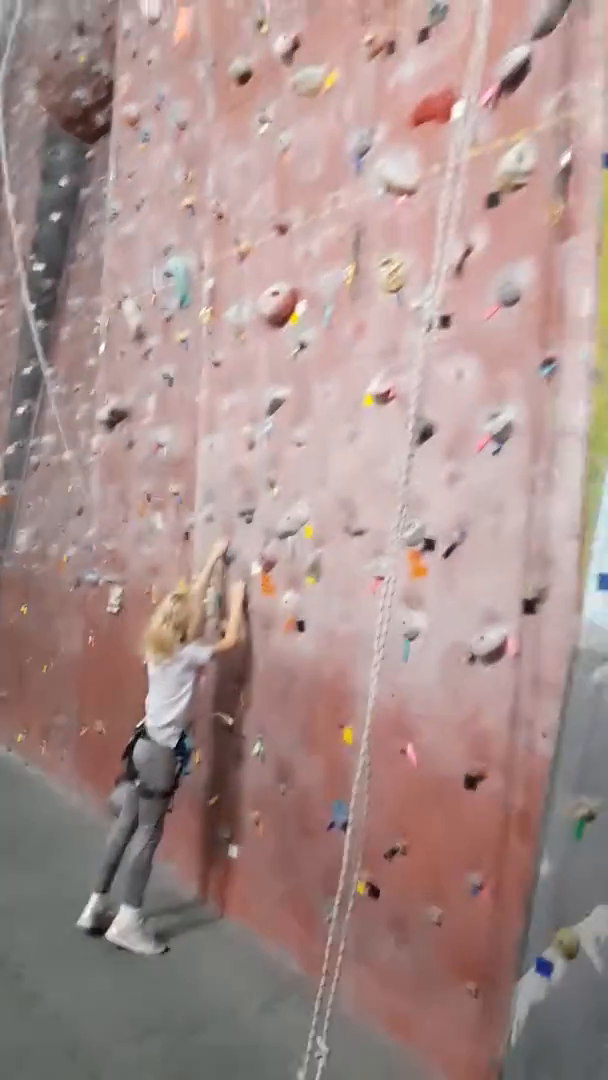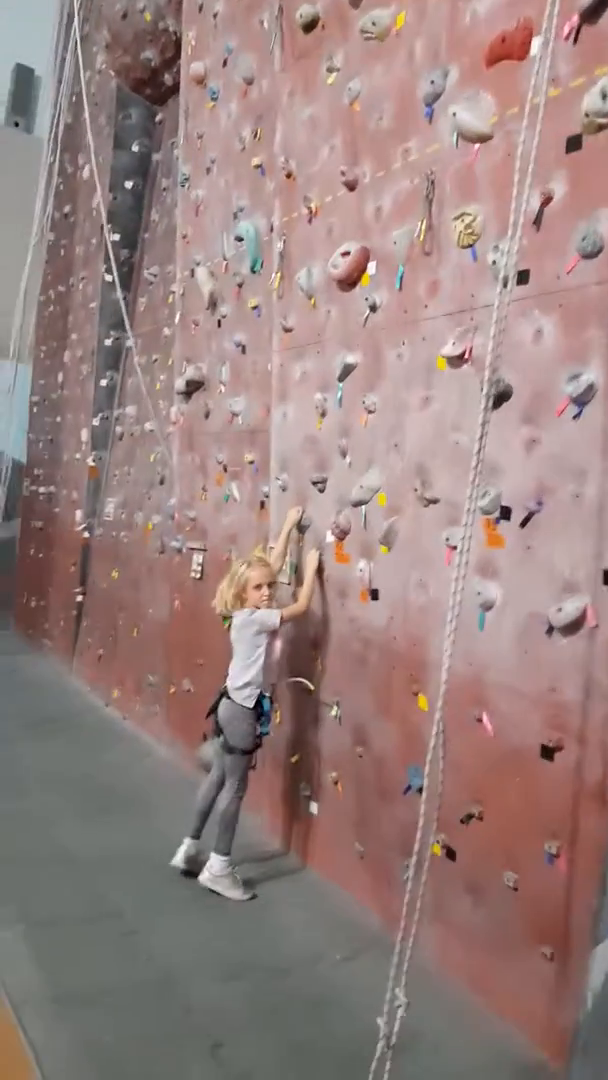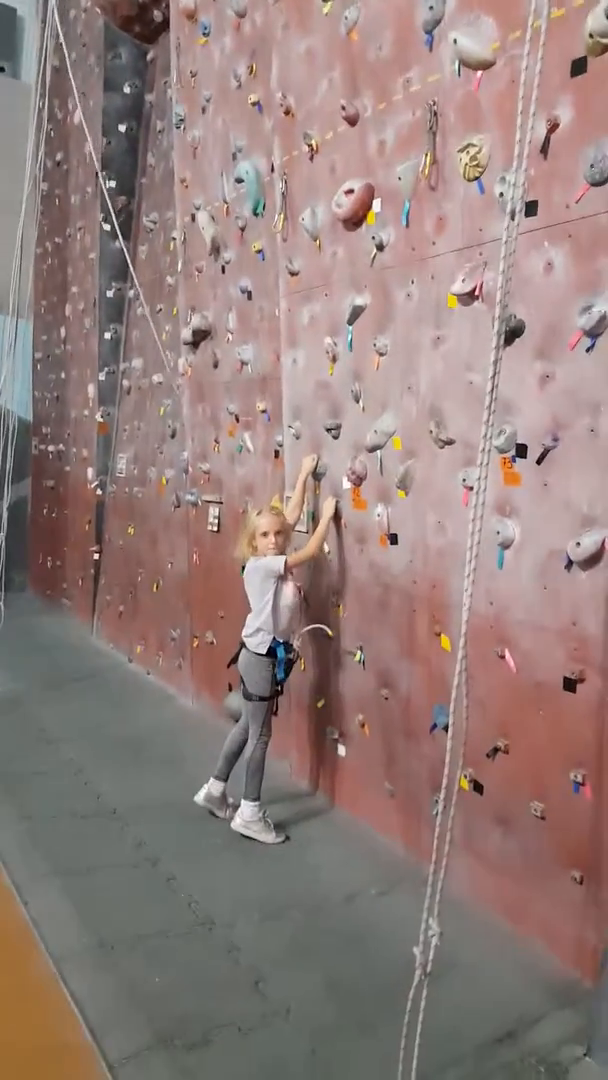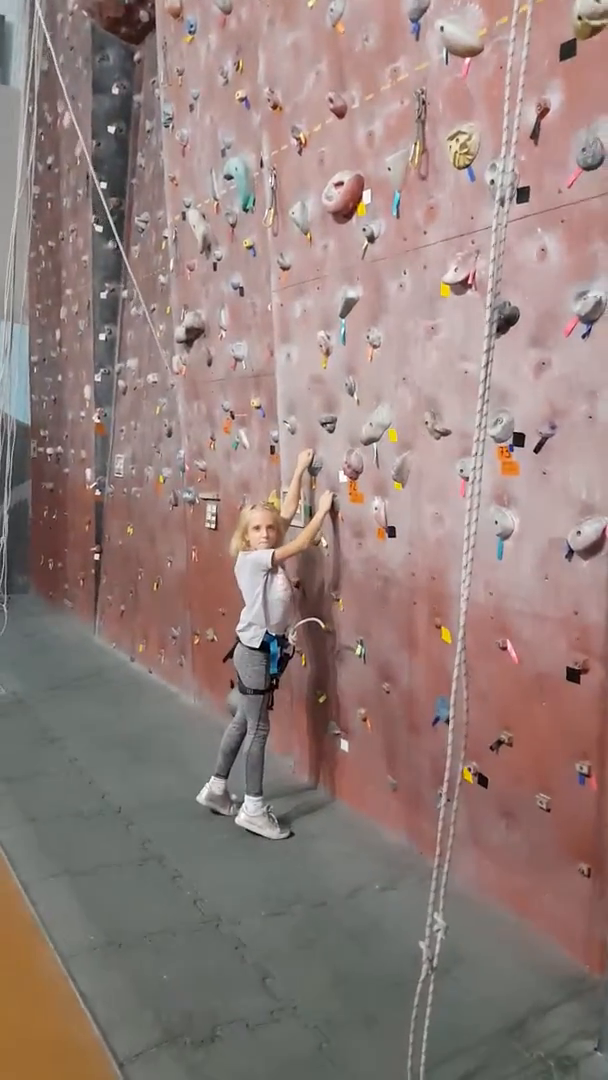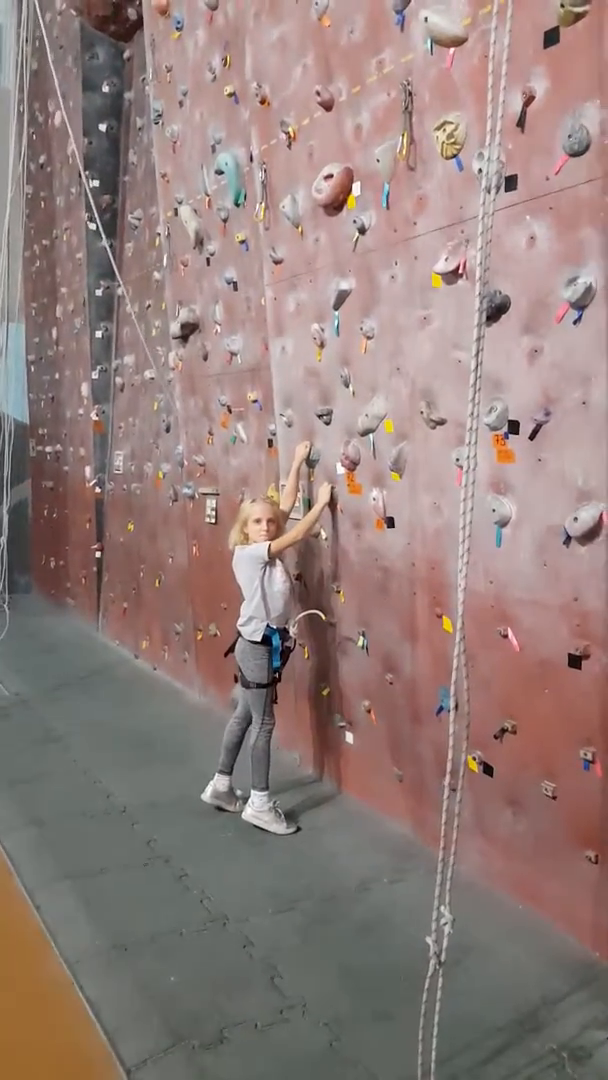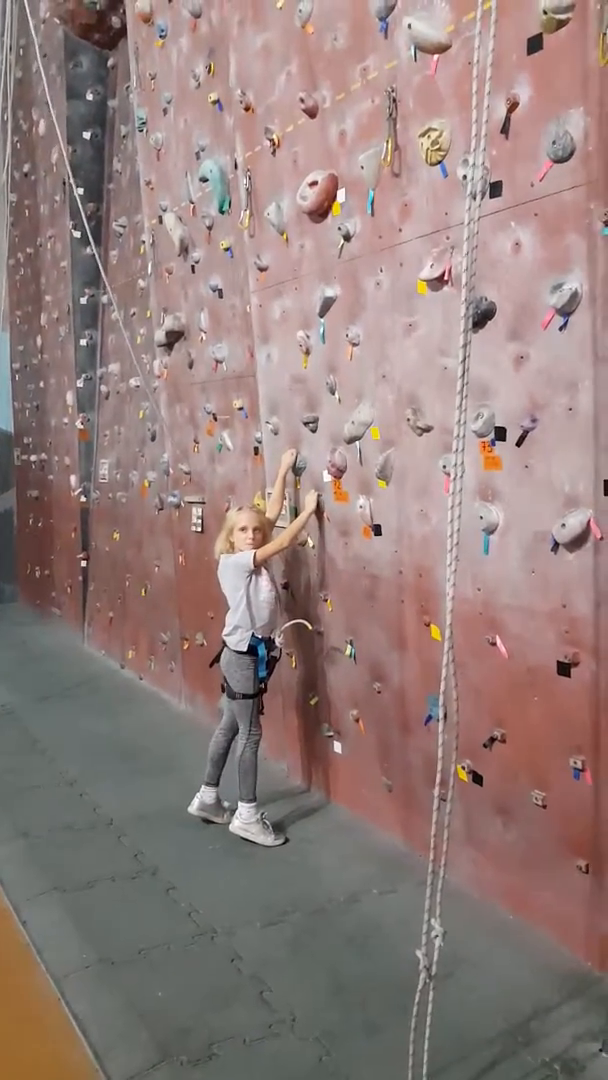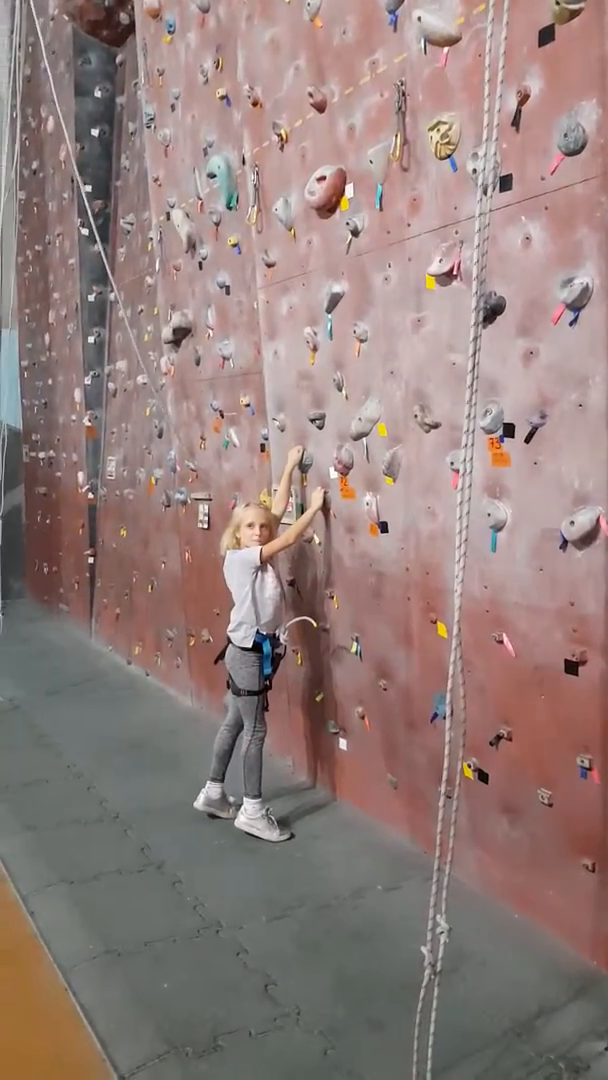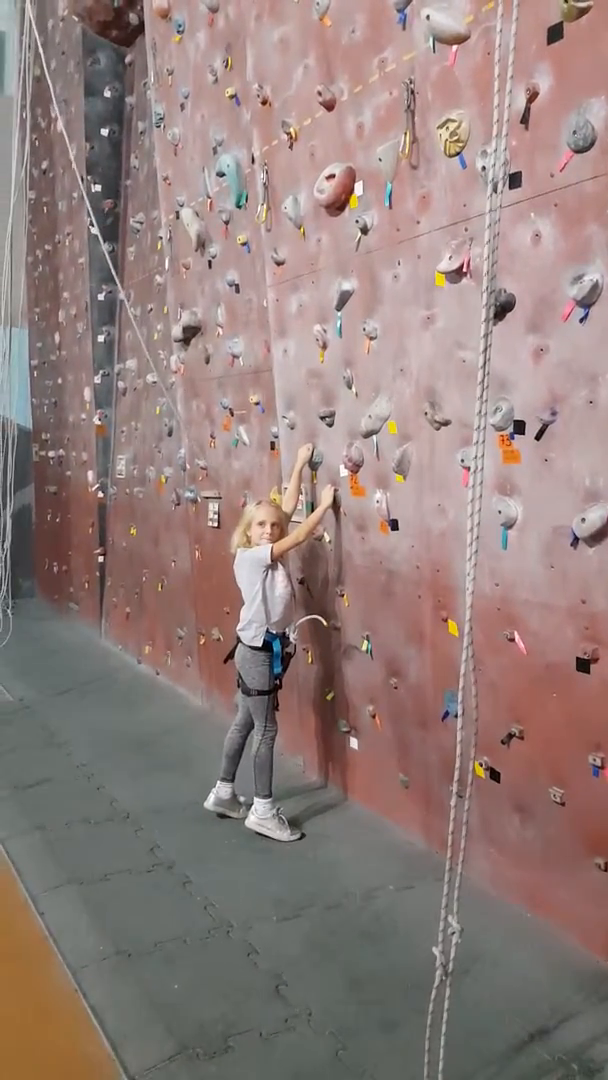
dt=0.3s
person 1, frame 1
left shoulder: (160, 650)
right shoulder: (186, 656)
left elbow: (189, 598)
right elbow: (231, 640)
left wrist: (214, 559)
right wrist: (235, 601)
left hip: (144, 741)
right hip: (162, 750)
left knee: (126, 825)
right knee: (148, 835)
left ankle: (97, 906)
right ankle: (127, 921)
person 1, frame 2
left shoulder: (253, 613)
right shoulder: (251, 618)
left elbow: (273, 564)
right elbow: (301, 606)
left wrist: (288, 527)
right wrist: (311, 567)
left hip: (235, 705)
right hip: (242, 708)
left knee: (218, 778)
right knee: (235, 789)
left ankle: (189, 850)
right ankle: (218, 869)
person 1, frame 3
left shoulder: (275, 562)
right shoulder: (259, 566)
left elbow: (291, 515)
right elbow: (311, 551)
left wrist: (304, 476)
right wrist: (327, 515)
left hip: (269, 654)
right hip: (260, 656)
left knee: (248, 726)
right knee: (260, 735)
left ankle: (215, 789)
right ankle: (250, 814)
person 1, frame 4
left shoulder: (270, 556)
right shoulder: (249, 560)
left elbow: (287, 512)
right elbow: (301, 544)
left wrist: (300, 470)
right wrist: (323, 510)
left hip: (268, 648)
right hip: (254, 650)
left knee: (243, 721)
right knee: (257, 729)
left ankle: (216, 788)
right ankle: (253, 809)
person 1, frame 5
left shoulder: (270, 550)
right shoulder: (247, 554)
left elbow: (286, 505)
right elbow: (297, 535)
left wrist: (297, 463)
right wrist: (321, 502)
left hip: (269, 642)
right hip: (256, 644)
left knee: (245, 715)
right knee: (264, 723)
left ankle: (220, 786)
right ankle: (259, 804)
person 1, frame 6
left shoulder: (256, 557)
right shoulder: (232, 562)
left elbow: (272, 515)
right elbow: (283, 542)
left wrist: (284, 472)
right wrist: (308, 510)
left hip: (254, 652)
right hip: (242, 654)
left knee: (230, 727)
right knee: (250, 734)
left ankle: (207, 798)
right ankle: (247, 817)
person 1, frame 7
left shoulder: (261, 554)
right shoulder: (238, 559)
left elbow: (277, 511)
right elbow: (289, 539)
left wrist: (290, 469)
right wrist: (314, 506)
left hip: (259, 649)
right hip: (246, 650)
left knee: (235, 723)
right knee: (255, 730)
left ankle: (213, 793)
right ankle: (252, 811)
person 1, frame 8
left shoulder: (272, 553)
right shoulder: (248, 557)
left elbow: (288, 509)
right elbow: (299, 536)
left wrist: (300, 466)
right wrist: (324, 504)
left hip: (268, 647)
right hip: (256, 650)
left knee: (245, 723)
right knee: (265, 730)
left ankle: (223, 793)
right ankle: (262, 812)
